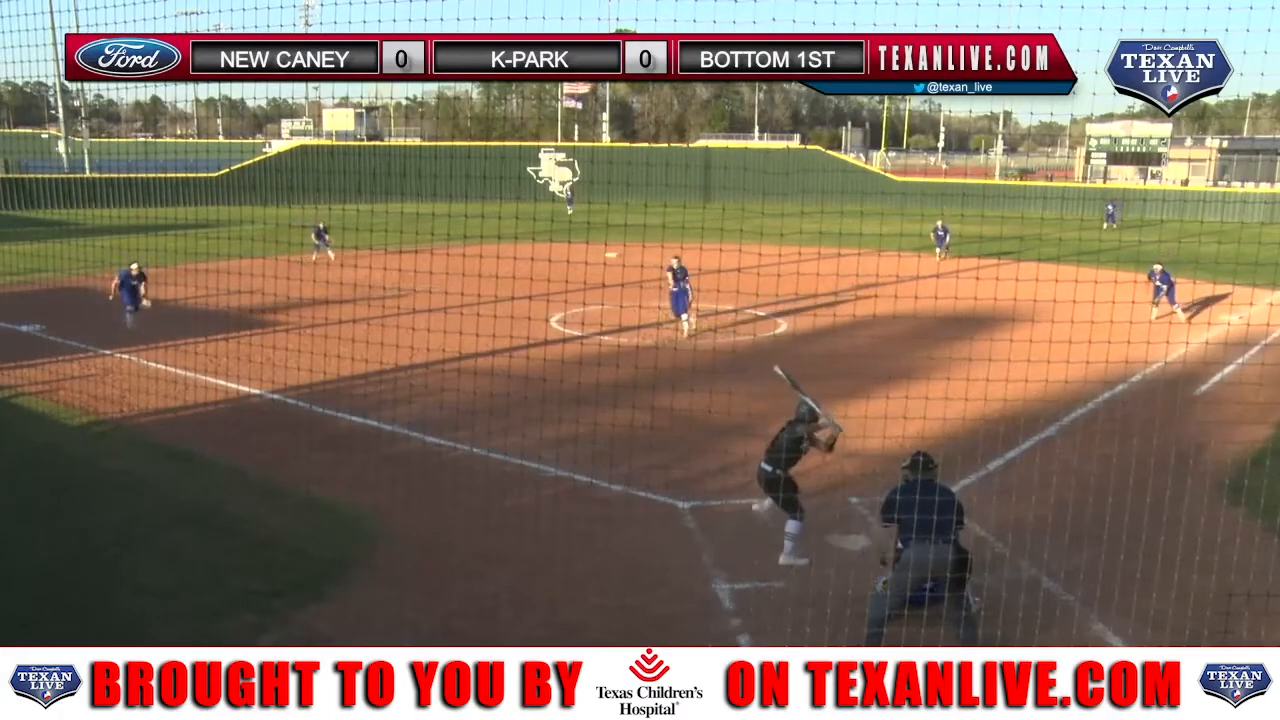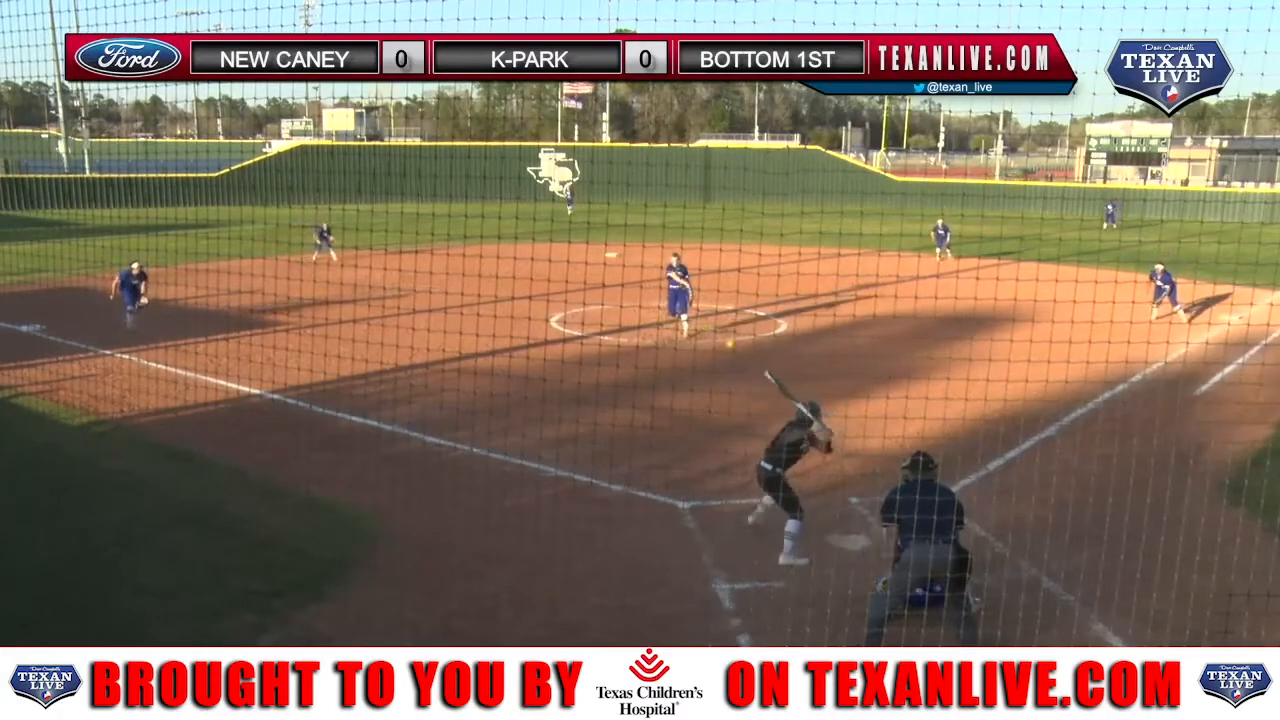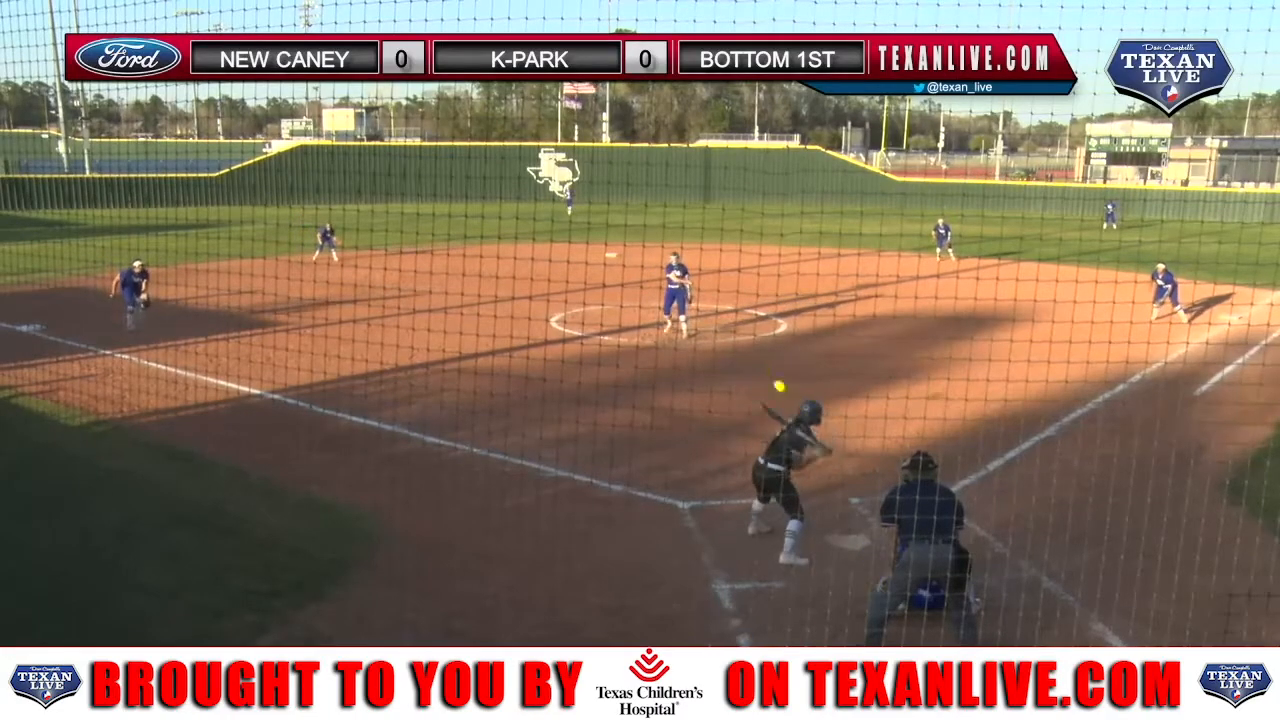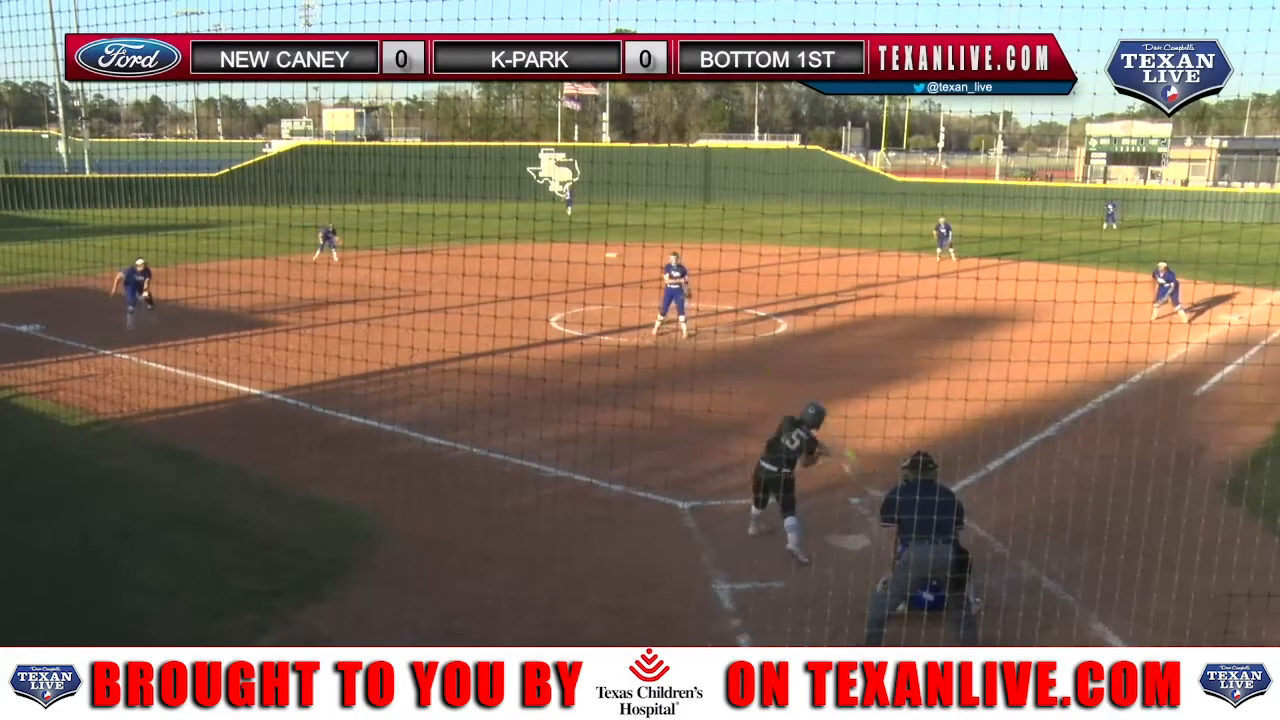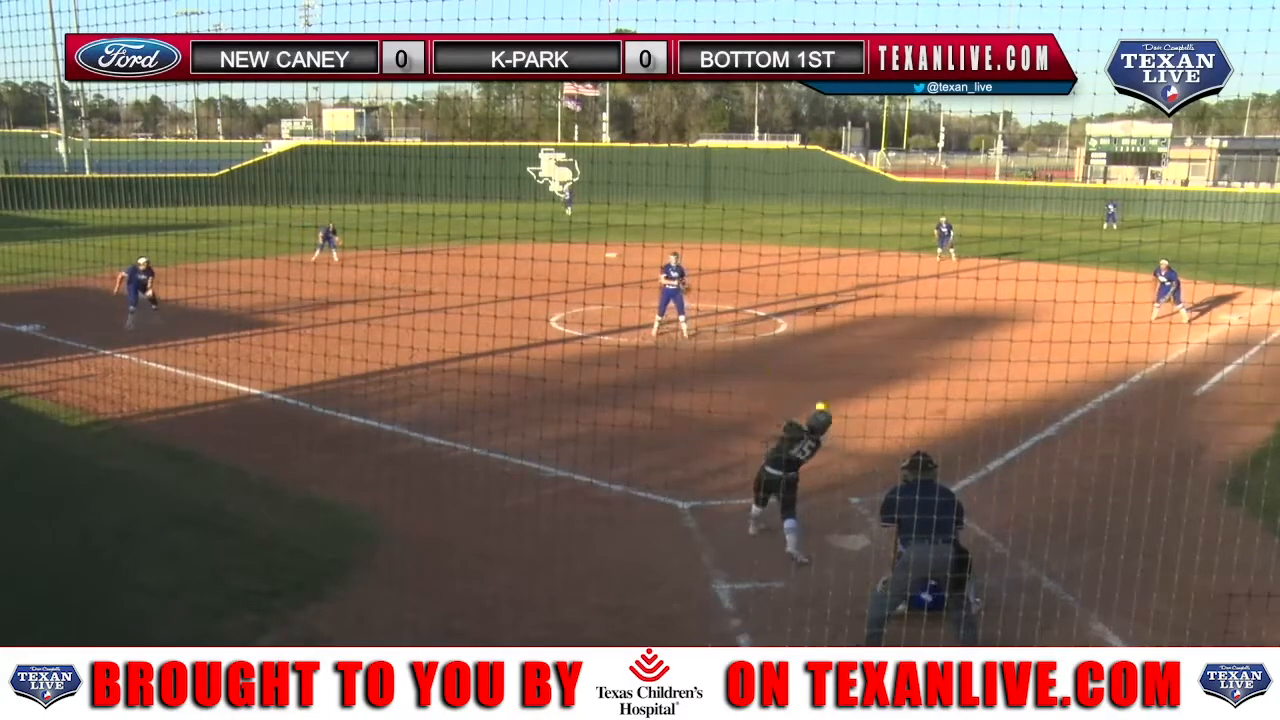
dt=0.1s
person 1, frame 1
left shoulder: (897, 495)
right shoulder: (949, 495)
right elbow: (955, 534)
left wrist: (889, 571)
left hip: (915, 554)
right hip: (949, 555)
left knee: (882, 601)
right knee: (959, 602)
person 1, frame 2
left shoulder: (897, 495)
right shoulder: (949, 495)
left elbow: (891, 537)
right elbow: (955, 534)
left wrist: (889, 571)
left hip: (915, 555)
right hip: (949, 555)
left knee: (882, 600)
right knee: (959, 602)
person 1, frame 3
left shoulder: (896, 495)
right shoulder: (949, 495)
right elbow: (955, 534)
left wrist: (889, 571)
left hip: (915, 554)
right hip: (949, 555)
left knee: (881, 600)
right knee: (960, 602)
person 1, frame 4
left shoulder: (896, 495)
right shoulder: (949, 495)
right elbow: (956, 534)
left wrist: (889, 571)
left hip: (915, 554)
right hip: (949, 555)
left knee: (882, 600)
right knee: (960, 602)
person 1, frame 5
left shoulder: (896, 495)
right shoulder: (949, 496)
left wrist: (889, 572)
left hip: (915, 555)
right hip: (949, 555)
left knee: (882, 599)
right knee: (960, 602)
person 2, frame 1
left shoulder: (806, 433)
right shoulder: (794, 428)
left elbow: (825, 448)
right elbow: (805, 428)
left wrist: (833, 435)
right wrist: (822, 423)
left hip: (769, 471)
right hip: (771, 476)
left knee: (792, 489)
right knee: (796, 513)
left ankle: (763, 505)
right ankle: (788, 555)
person 2, frame 2
left shoulder: (806, 434)
right shoulder: (795, 429)
left elbow: (825, 448)
right elbow: (789, 437)
left wrist: (827, 438)
right wrist: (813, 429)
left hip: (767, 471)
right hip: (771, 474)
left knee: (786, 492)
right knee: (795, 513)
left ankle: (756, 514)
right ankle: (787, 555)
person 2, frame 3
left shoulder: (794, 425)
right shoulder: (805, 435)
right elbow: (796, 464)
left wrist: (821, 449)
right wrist: (815, 454)
left hip: (760, 468)
right hip: (778, 475)
left knee: (763, 497)
right knee: (796, 514)
left ankle: (755, 525)
right ankle: (788, 555)
person 2, frame 4
left shoulder: (789, 421)
right shoulder: (809, 441)
right elbow: (803, 464)
right wrist: (819, 453)
left hip: (762, 471)
right hip: (782, 476)
left knee: (759, 501)
right knee: (788, 512)
left ankle: (755, 526)
right ankle: (794, 543)
person 2, frame 5
left shoulder: (794, 430)
right shoulder: (817, 443)
left elbow: (783, 436)
left hip: (767, 474)
right hip: (788, 480)
left knee: (760, 501)
right knee: (789, 514)
left ankle: (754, 525)
right ankle: (793, 546)
